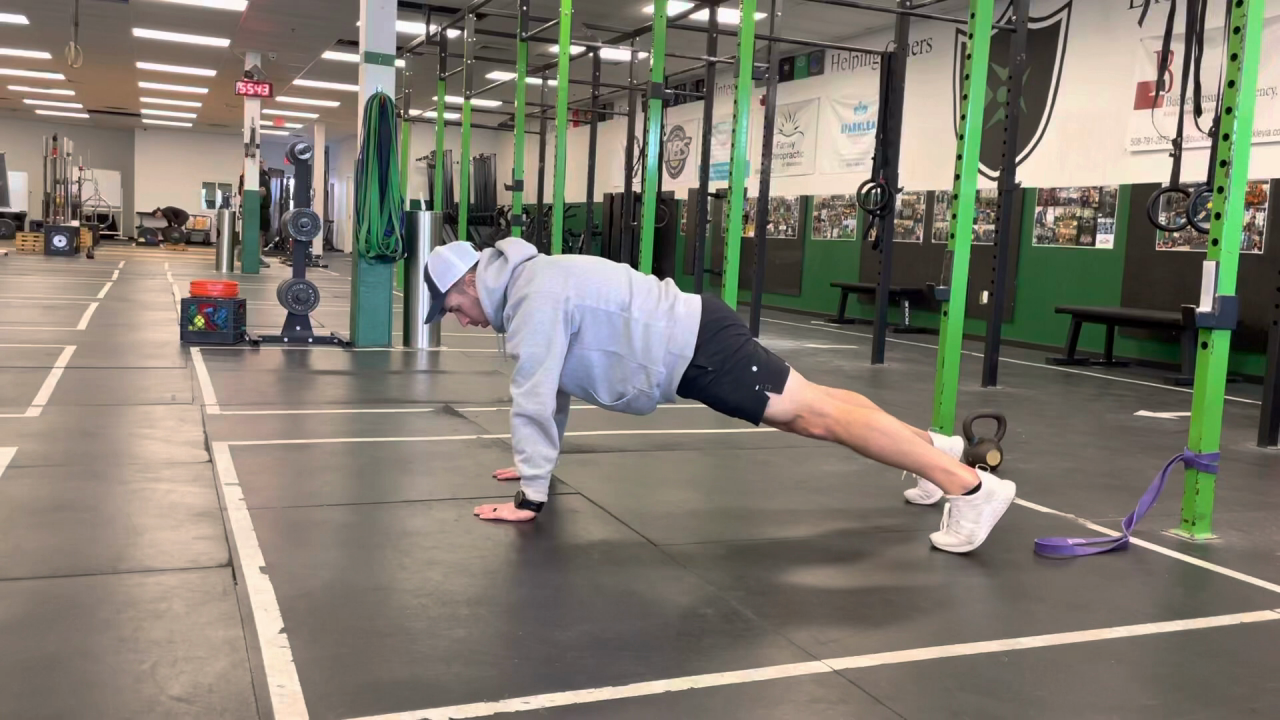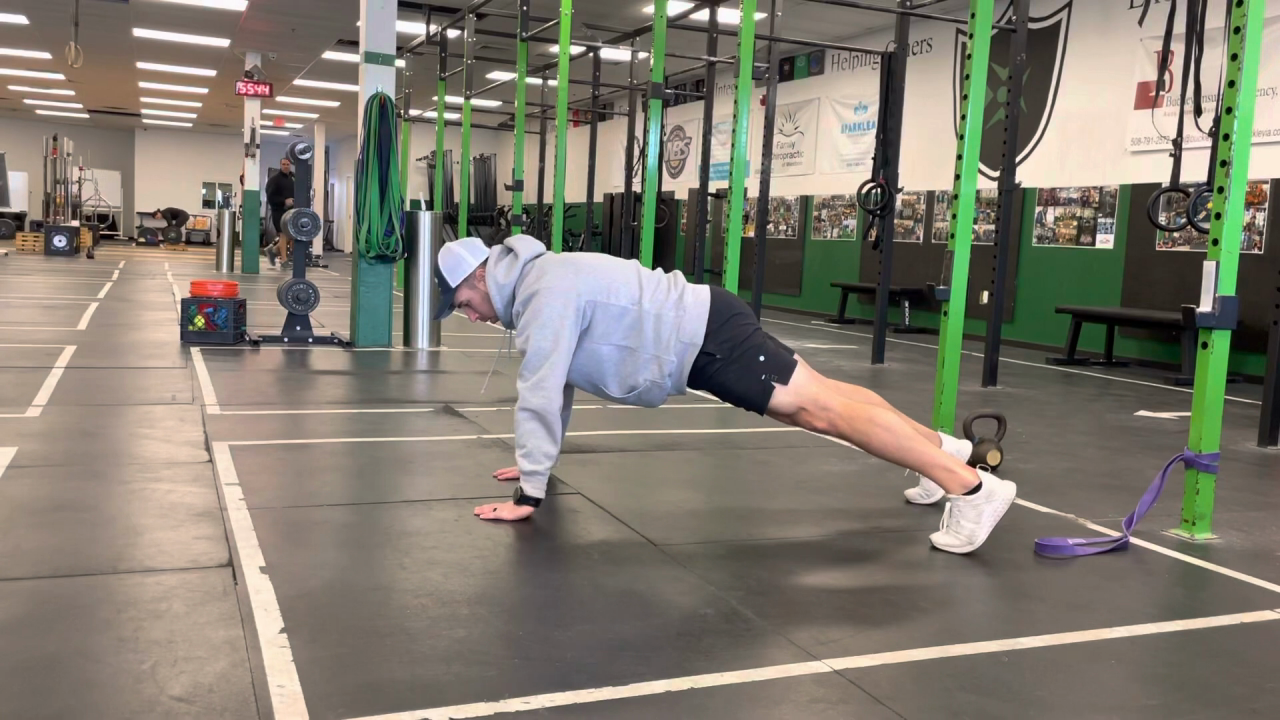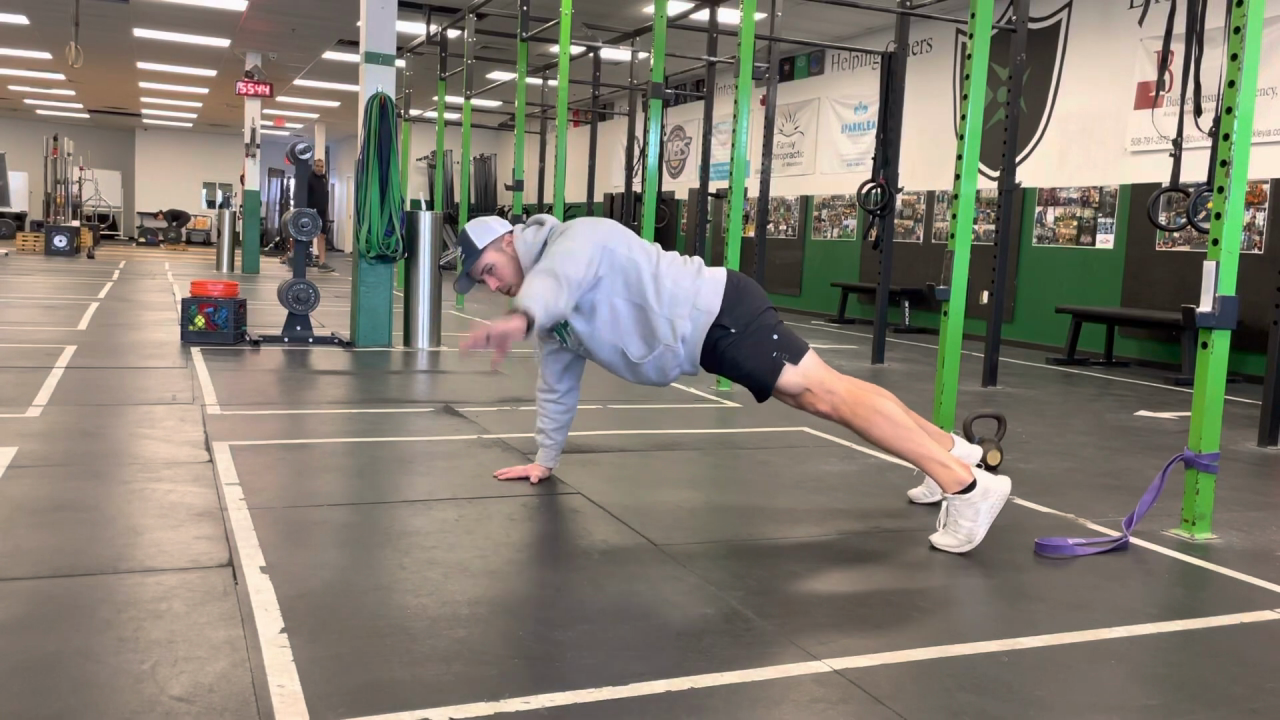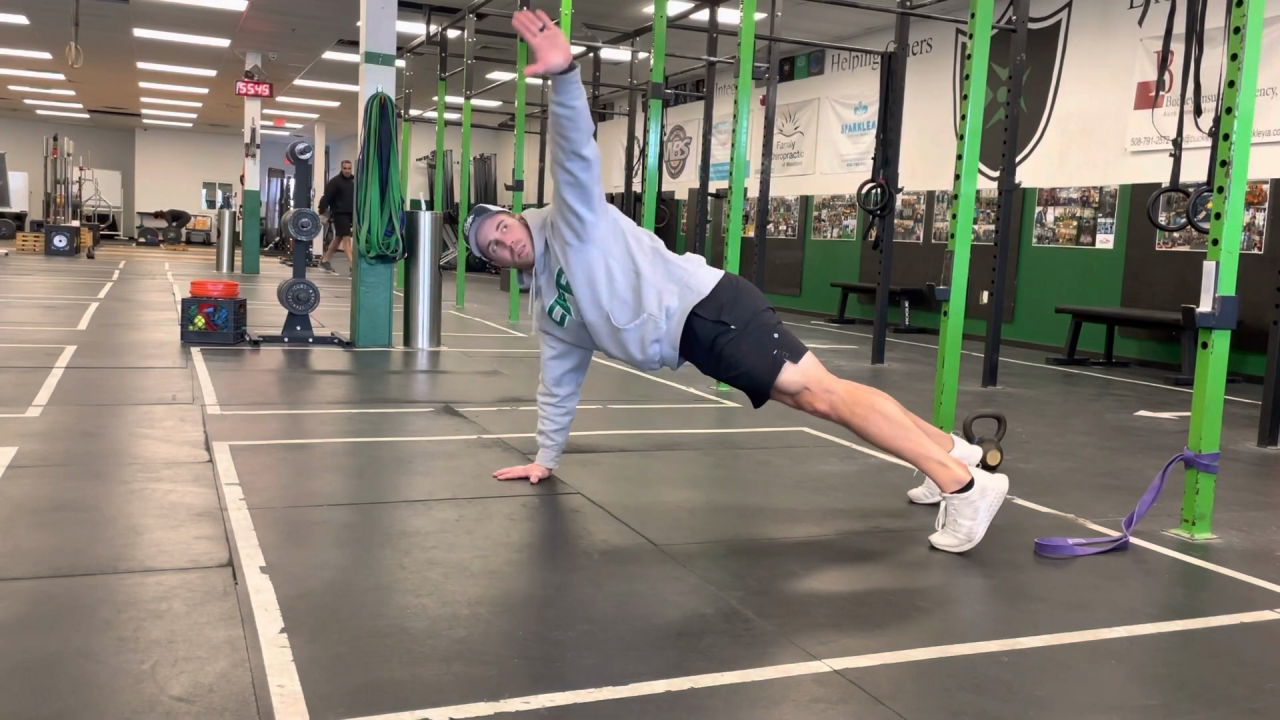
dt=0.5s
person 1, frame 1
left shoulder: (532, 295)
right shoulder: (530, 286)
left elbow: (533, 399)
right elbow: (555, 385)
left wrist: (530, 495)
right wrist: (538, 460)
left hip: (695, 349)
right hip: (689, 342)
left knee: (813, 413)
right knee: (810, 403)
left ankle: (970, 487)
right ankle: (933, 446)
person 1, frame 2
left shoulder: (544, 291)
right shoulder: (535, 289)
left elbow: (539, 396)
right elbow: (553, 387)
left wrist: (527, 492)
right wrist: (540, 463)
left hip: (707, 334)
right hip: (699, 339)
left knee: (818, 406)
right knee: (818, 395)
left ankle: (970, 486)
right ankle: (941, 446)
person 1, frame 3
left shoulder: (572, 240)
right shoulder: (546, 301)
left elbow: (557, 280)
right elbow: (558, 379)
left wrist: (520, 316)
right wrist: (545, 457)
left hip: (720, 313)
right hip: (706, 333)
left knee: (825, 392)
right knee: (820, 393)
left ankle: (966, 485)
right ankle: (951, 448)
person 1, frame 4
left shoulder: (570, 223)
right shoulder: (547, 305)
left elbow: (575, 151)
right elbow: (560, 382)
left wrist: (564, 75)
right wrist: (545, 457)
left hip: (708, 310)
right hip: (697, 340)
left knee: (820, 391)
right knee: (815, 400)
left ankle: (964, 483)
right ankle: (951, 452)
